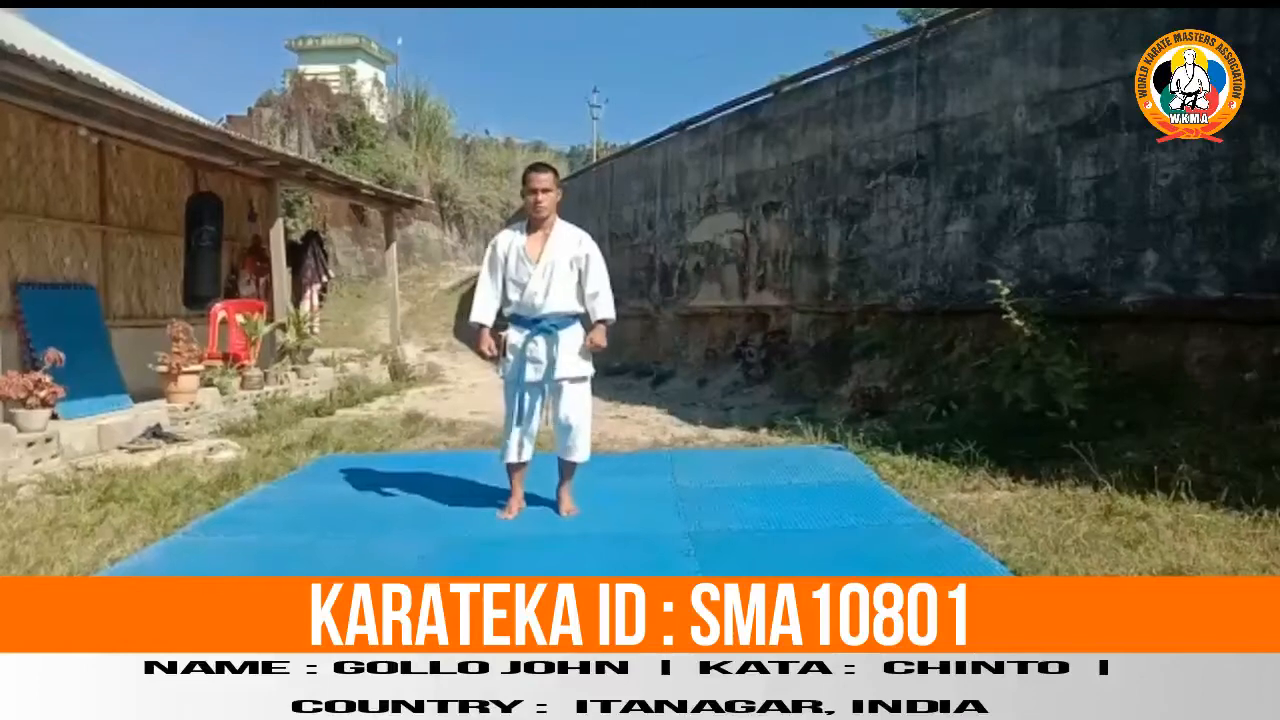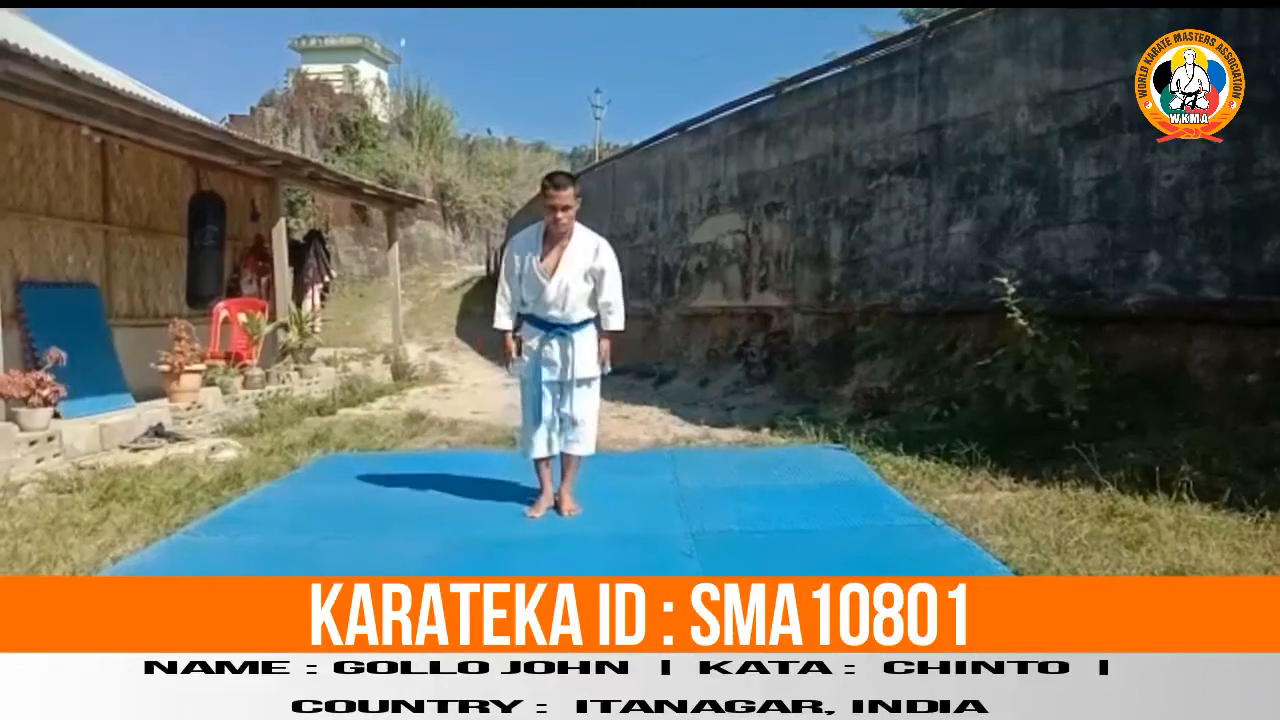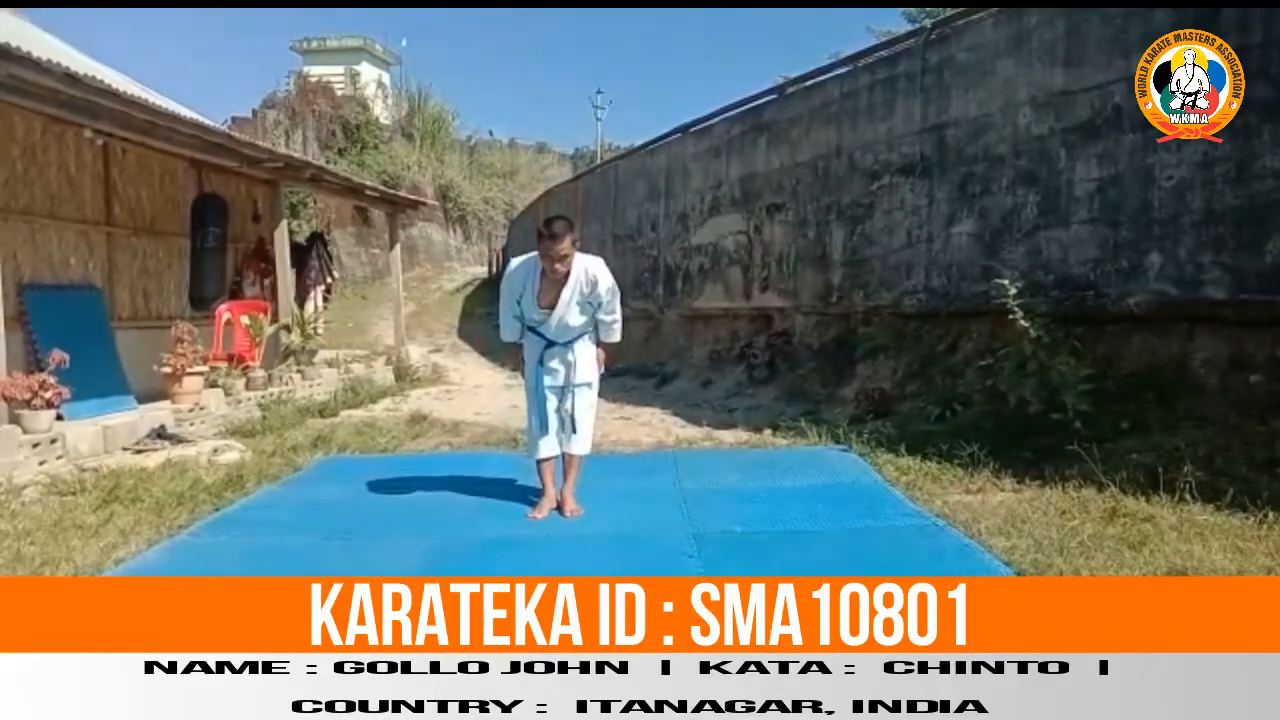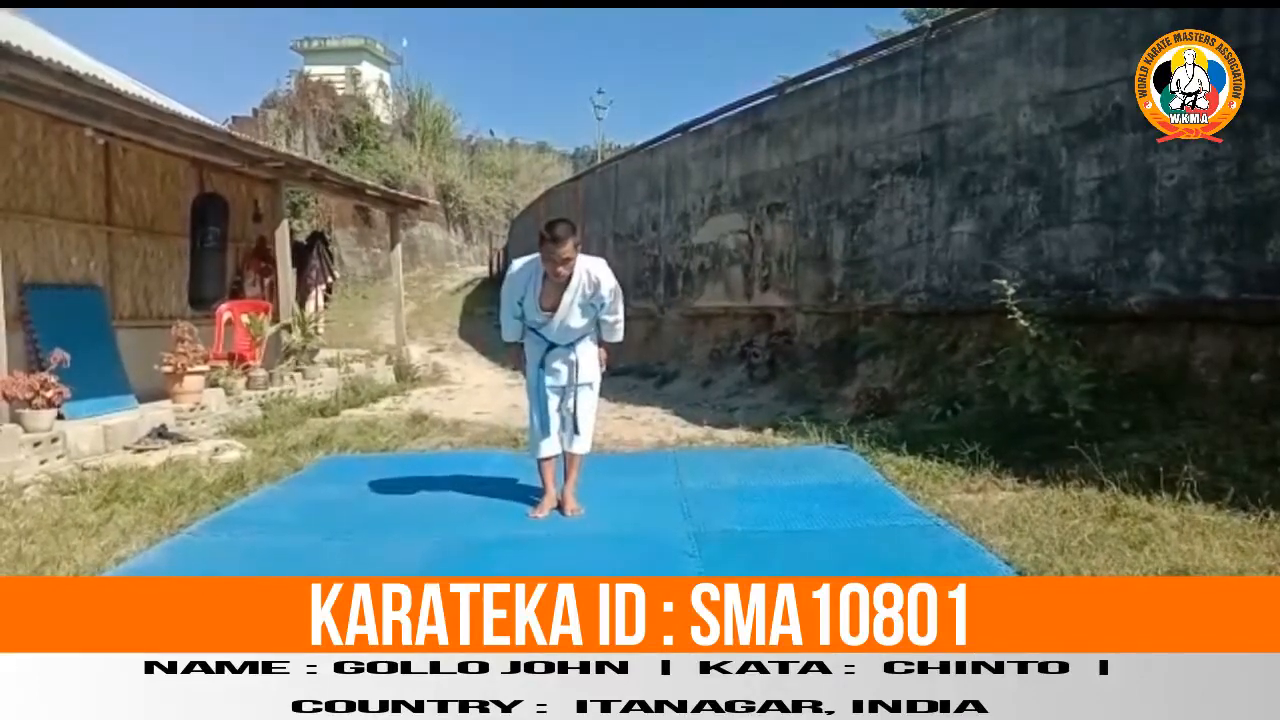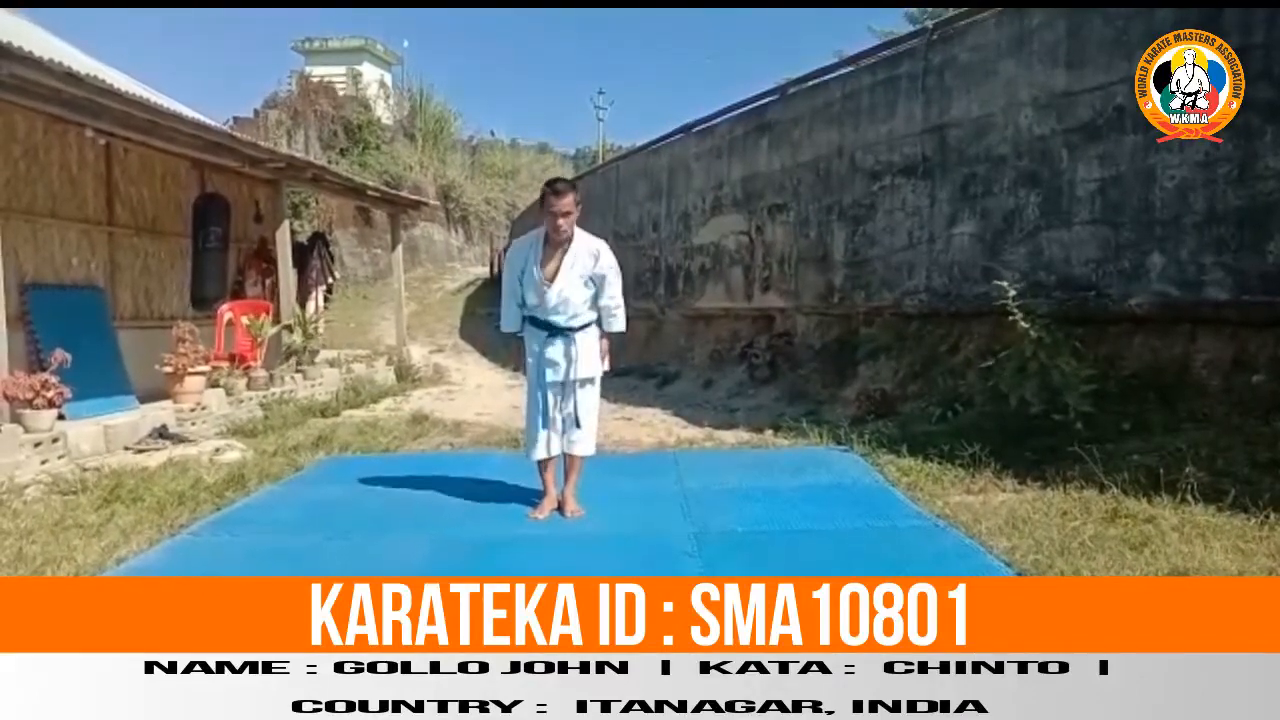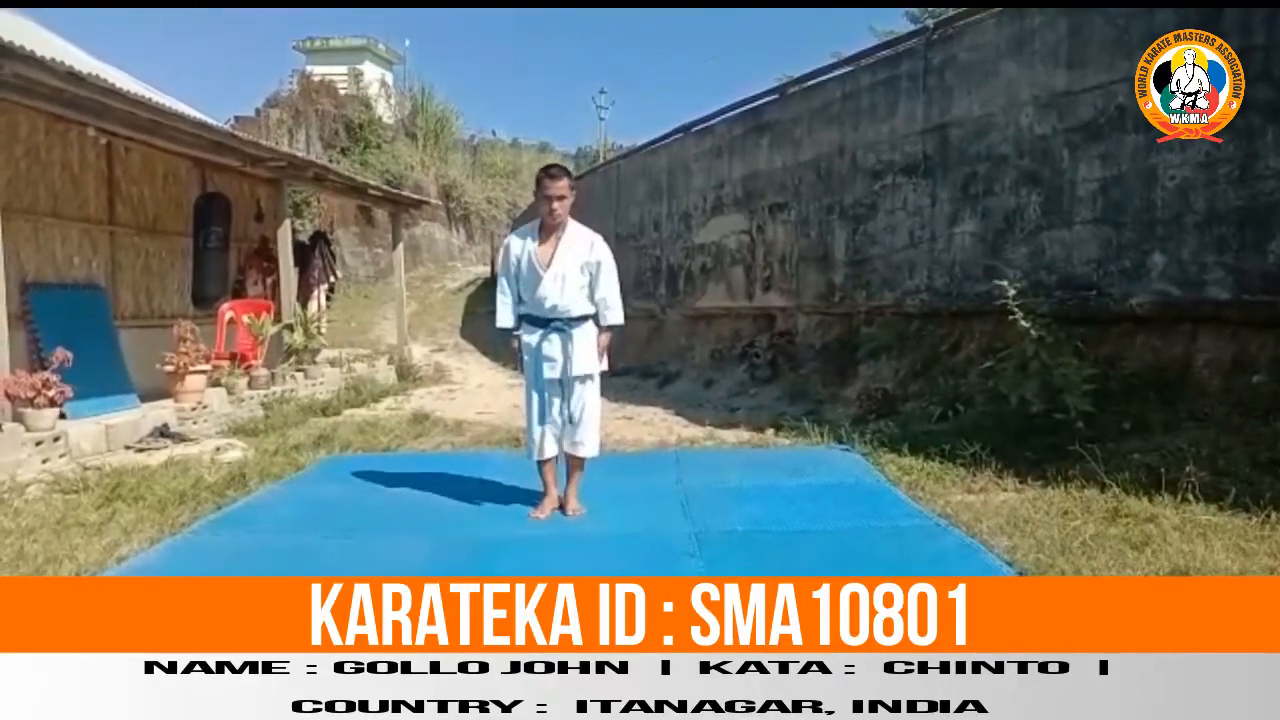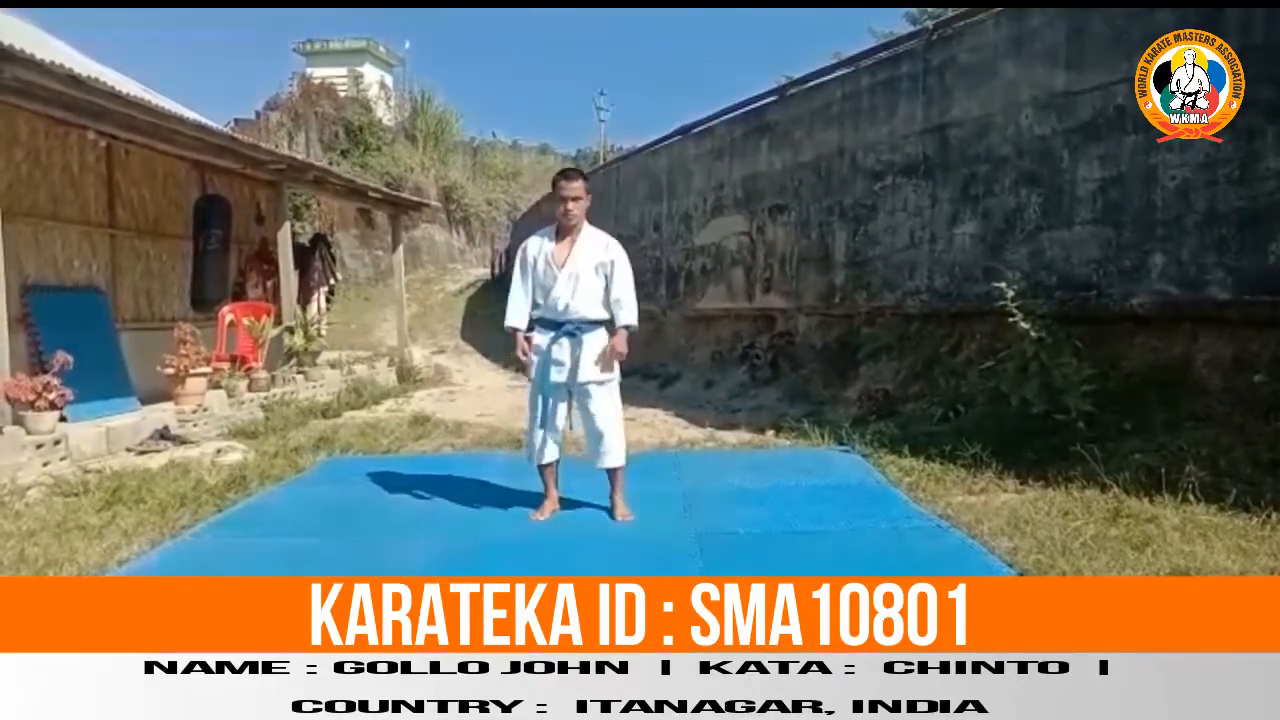
dt=0.7s
person 1, frame 1
left shoulder: (579, 240)
right shoulder: (504, 242)
left elbow: (597, 284)
right elbow: (489, 287)
left wrist: (600, 325)
right wrist: (483, 329)
left hip: (567, 338)
right hip: (522, 339)
left knee: (573, 417)
right knee: (518, 418)
left ankle: (565, 490)
right ankle: (516, 495)
person 1, frame 2
left shoulder: (595, 246)
right shoulder: (520, 243)
left elbow: (610, 295)
right elbow: (508, 293)
left wrist: (606, 337)
right wrist: (508, 334)
left hip: (580, 339)
right hip: (536, 339)
left knee: (578, 416)
right knee: (537, 416)
left ankle: (566, 490)
right ankle: (545, 491)
person 1, frame 3
left shoulder: (595, 273)
right shoulder: (517, 272)
left elbow: (609, 314)
right elbow: (510, 313)
left wrist: (602, 347)
right wrist: (515, 347)
left hip: (580, 348)
right hip: (539, 348)
left knee: (578, 418)
right knee: (541, 418)
left ankle: (568, 492)
right ankle: (548, 492)
person 1, frame 4
left shoulder: (598, 275)
right shoulder: (519, 274)
left elbow: (611, 314)
right elbow: (511, 313)
left wrist: (603, 345)
right wrist: (515, 346)
left hip: (582, 349)
right hip: (540, 349)
left knee: (579, 417)
right knee: (543, 417)
left ankle: (569, 491)
right ankle: (548, 492)
person 1, frame 5
left shoulder: (596, 251)
right shoulder: (521, 250)
left elbow: (611, 299)
right elbow: (512, 298)
left wrist: (605, 338)
right wrist: (517, 340)
left hip: (582, 342)
right hip: (540, 341)
left knee: (580, 415)
right knee: (541, 415)
left ankle: (569, 491)
right ankle: (549, 492)
person 1, frame 6
left shoulder: (591, 243)
right shoulder: (516, 243)
left elbow: (606, 291)
right elbow: (507, 292)
left wrist: (605, 333)
right wrist: (513, 336)
left hip: (579, 337)
right hip: (536, 338)
left knee: (582, 415)
right knee: (541, 416)
left ankle: (572, 491)
right ankle: (550, 493)
person 1, frame 7
left shoulder: (607, 246)
right shoulder: (533, 247)
left elbow: (622, 292)
right elbow: (521, 292)
left wrist: (622, 333)
right wrist: (519, 333)
left hip: (592, 342)
right hip: (548, 342)
left knee: (605, 420)
right knee: (544, 421)
left ankle: (617, 496)
right ankle: (550, 495)
